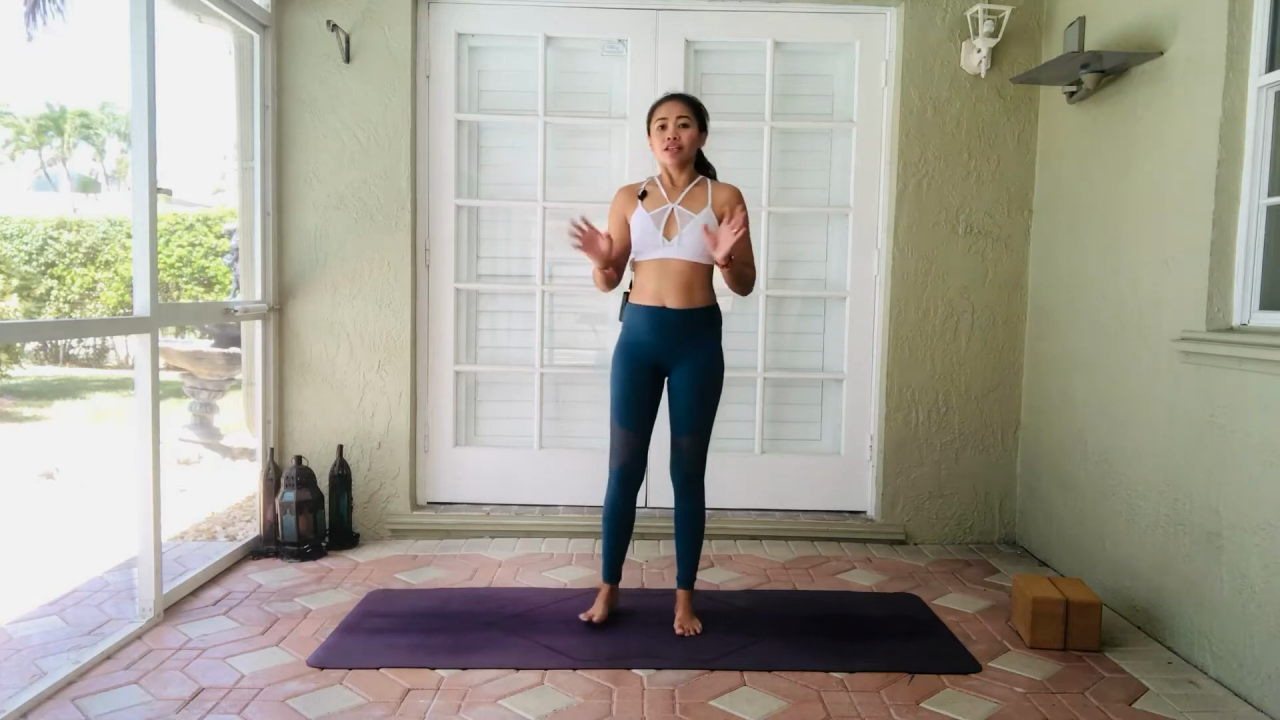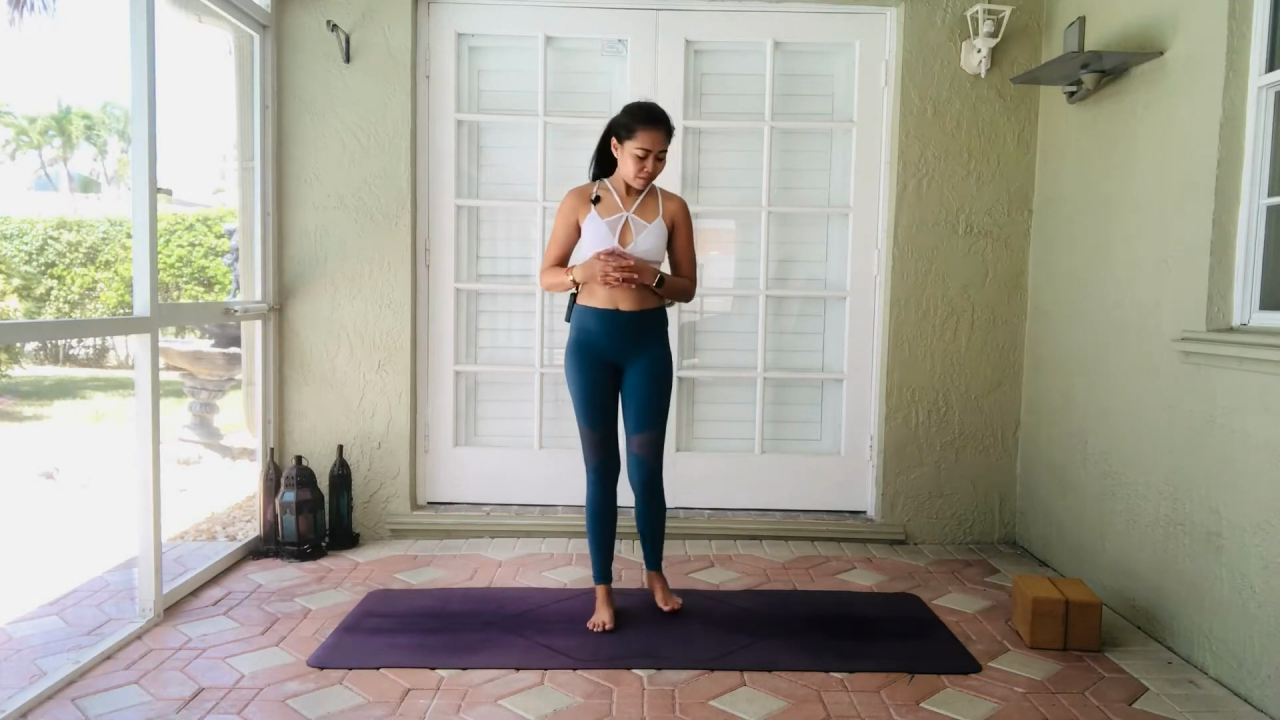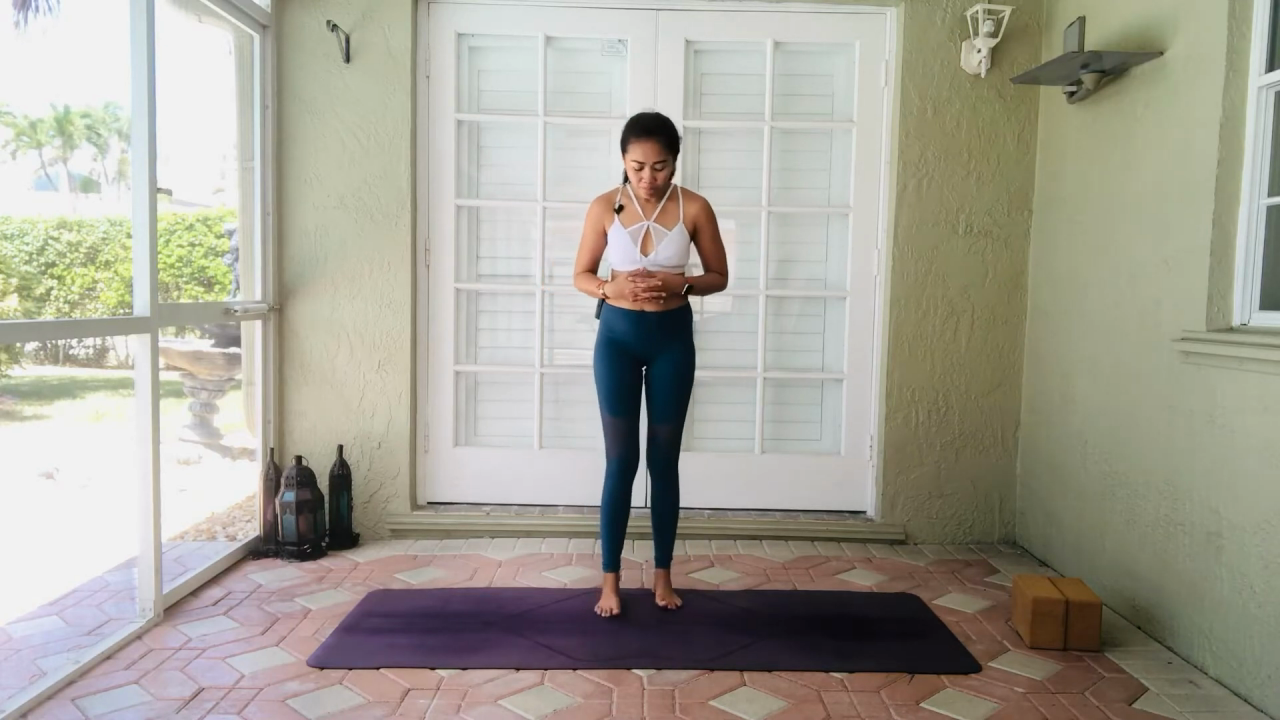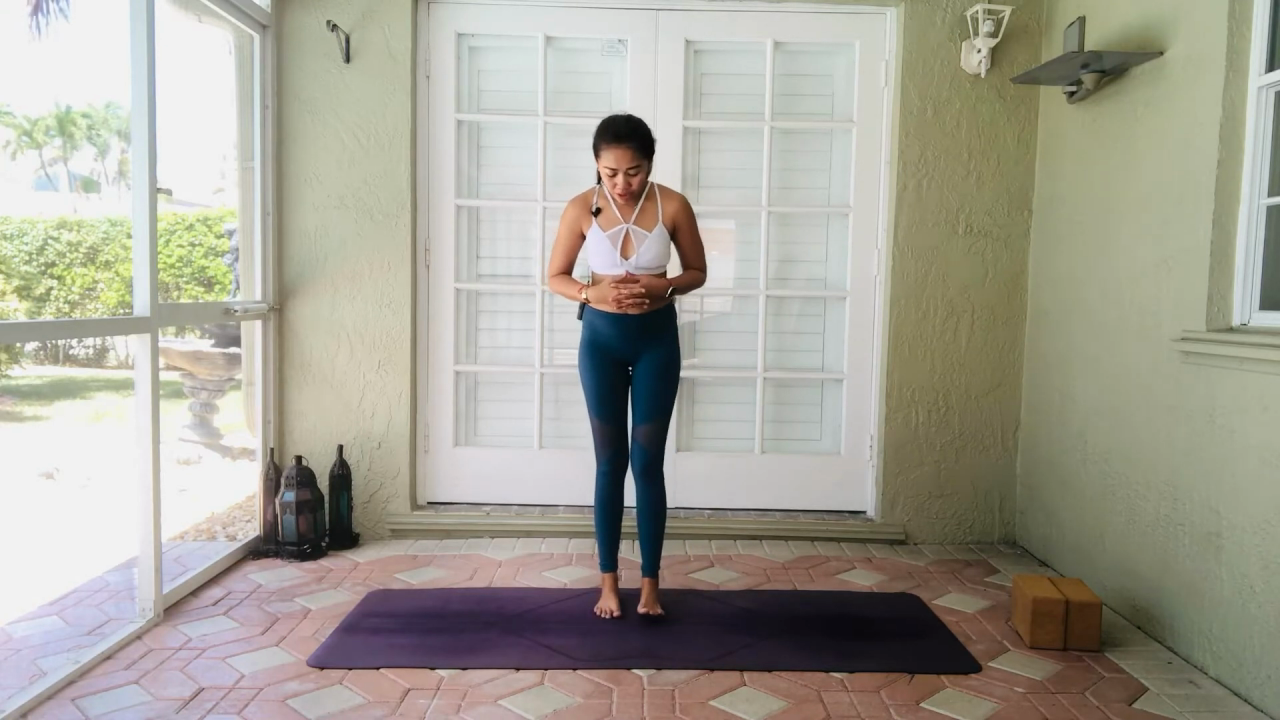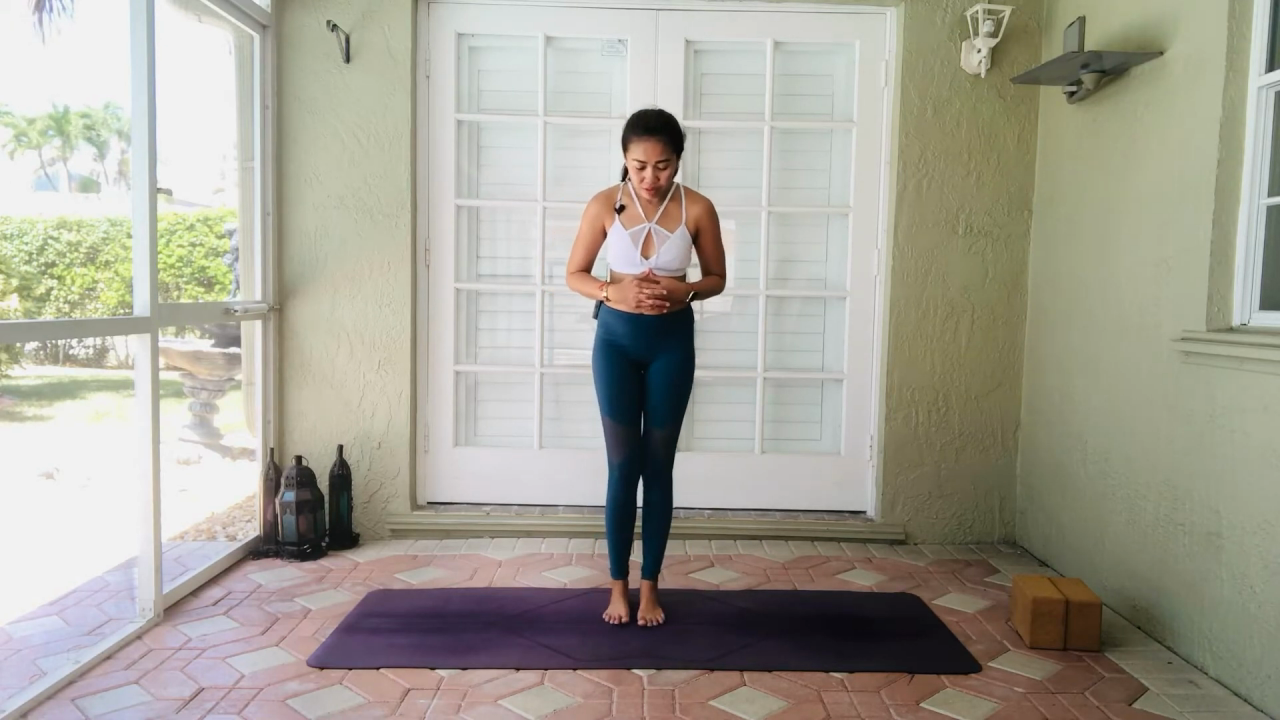
dt=1s
person 1, frame 1
left shoulder: (725, 198)
right shoulder: (628, 198)
left elbow: (745, 284)
right elbow: (604, 282)
left wrist: (726, 258)
right wrist: (602, 259)
left hip: (698, 338)
right hip: (639, 335)
left knee: (688, 473)
right knee: (624, 468)
left ankle: (683, 596)
right ankle: (608, 587)
person 1, frame 2
left shoulder: (672, 208)
right shoulder: (579, 200)
left elbow: (687, 287)
right elbow: (547, 274)
left wrist: (650, 276)
right wrist: (582, 272)
left hip: (647, 340)
right hip: (590, 338)
left knee: (646, 470)
right knee: (601, 469)
left ankle: (655, 573)
right ankle: (603, 592)
person 1, frame 3
left shoulder: (694, 208)
right shoulder: (604, 207)
left elbow: (719, 276)
right elbow: (581, 275)
left wrist: (679, 284)
right wrist: (612, 288)
left hip: (672, 337)
right hip: (618, 335)
left knee: (663, 460)
right knee: (621, 460)
left ankle: (662, 573)
right ankle: (610, 579)
person 1, frame 4
left shoulder: (673, 206)
right shoulder: (581, 208)
left elbow: (697, 271)
right elbow: (555, 277)
left wrist: (664, 287)
right wrist: (593, 293)
left hip: (657, 338)
right hip: (602, 337)
left knee: (647, 462)
right knee: (610, 462)
left ankle: (649, 582)
right ankle: (608, 581)
person 1, frame 5
left shoulder: (698, 209)
right shoulder: (604, 205)
left elbow: (717, 278)
right elbow: (574, 274)
left wrist: (683, 291)
right wrist: (613, 292)
left hip: (672, 341)
right hip: (617, 338)
left knee: (658, 465)
right knee: (623, 465)
left ankle: (649, 586)
right ankle: (618, 585)
